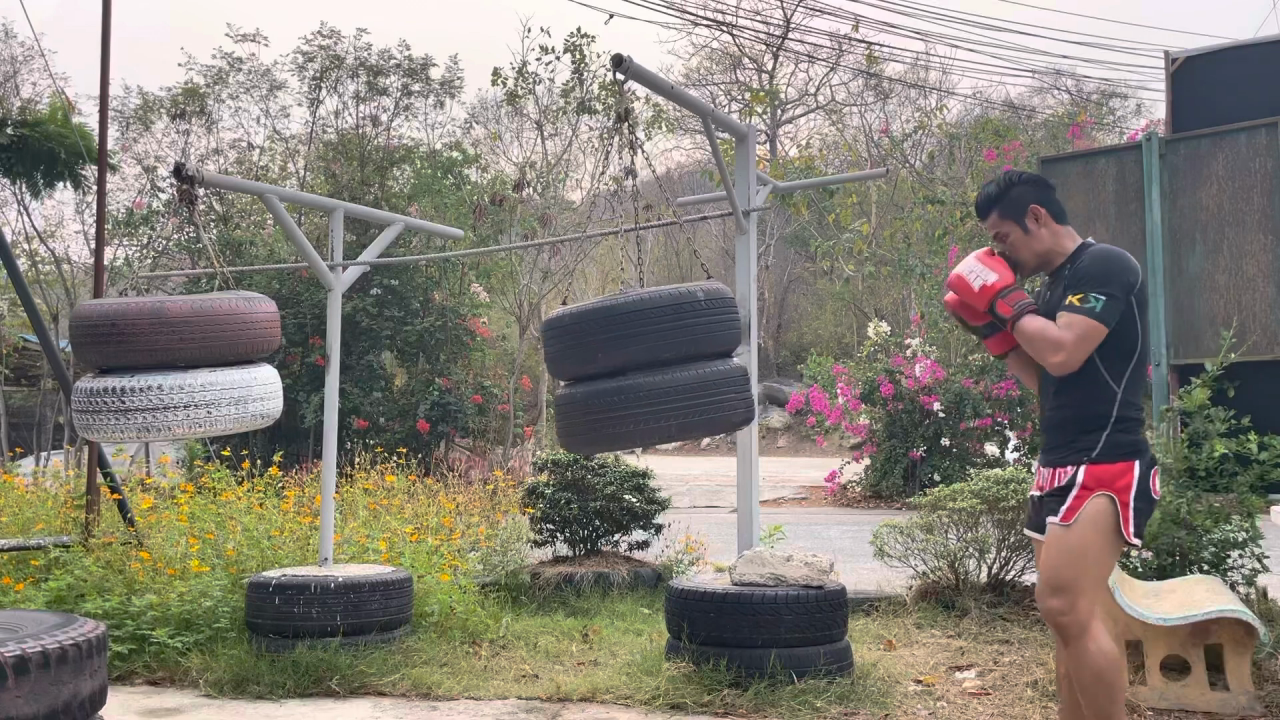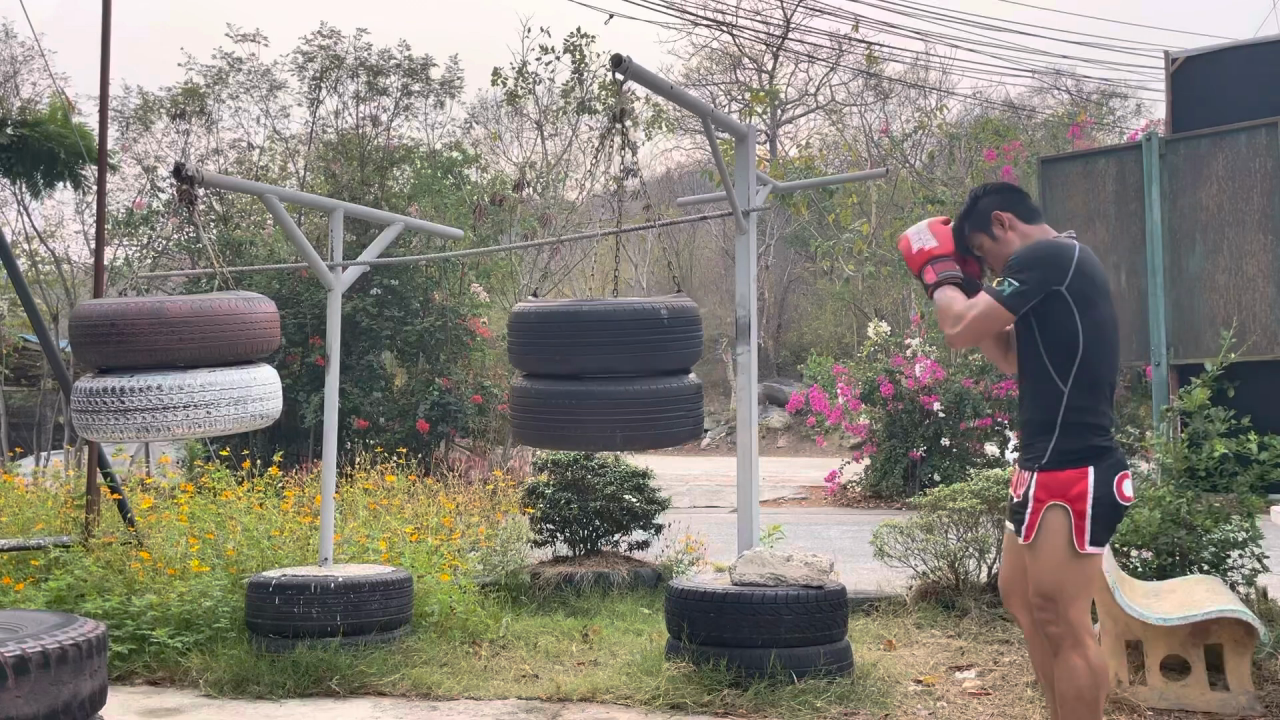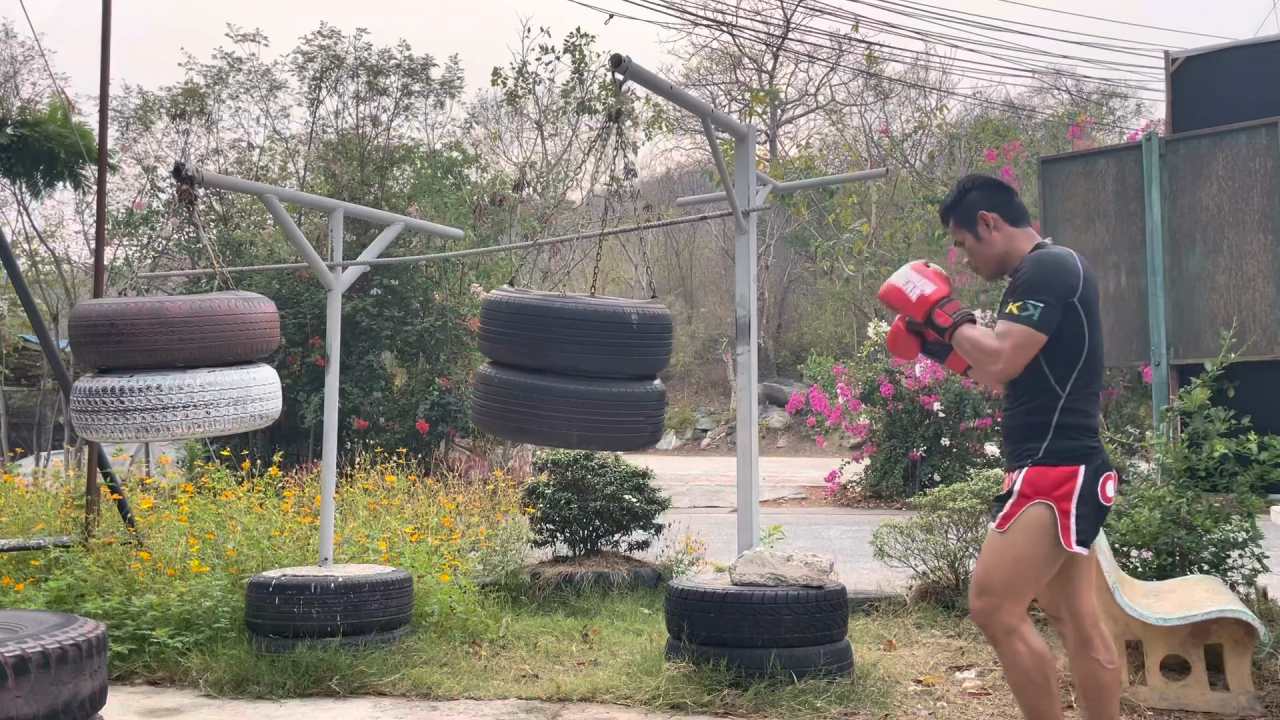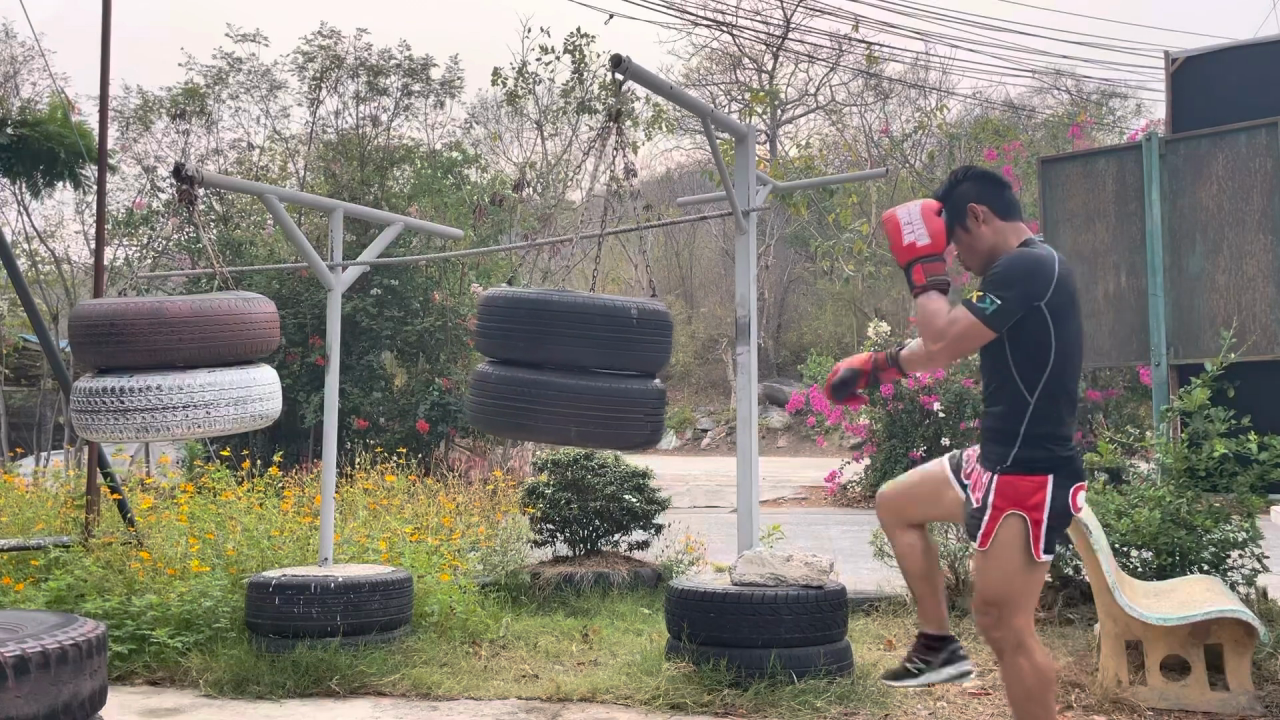
dt=0.3s
person 1, frame 1
left shoulder: (1105, 265)
right shoulder: (1055, 282)
left elbow: (1064, 354)
left wrist: (1003, 301)
right wrist: (994, 327)
left hip: (1105, 469)
right hip: (1060, 469)
left knee: (1071, 613)
right knee: (1065, 615)
person 1, frame 2
left shoulder: (1049, 256)
right shoulder: (1057, 266)
left elbow: (961, 330)
right elbow: (1020, 360)
left wrist: (936, 267)
right wrist: (969, 284)
left hip: (1069, 473)
right hip: (1052, 467)
left knee: (1062, 626)
right knee: (1020, 599)
person 1, frame 3
left shoulder: (1050, 268)
right shoulder: (1036, 276)
left elbow: (1001, 361)
right elbow: (1007, 376)
left wrist: (943, 313)
right wrist: (945, 345)
left hip: (1056, 474)
right hip: (1049, 472)
left knee: (994, 608)
right knee: (1078, 622)
person 1, frame 4
left shoulder: (1026, 267)
right shoulder: (1022, 269)
left elbow: (942, 345)
right elbow: (948, 344)
left wrist: (921, 266)
right wrist: (883, 364)
left hip: (1028, 479)
right hip: (997, 465)
left knee: (1003, 626)
right knee: (893, 501)
right ankle: (937, 644)
